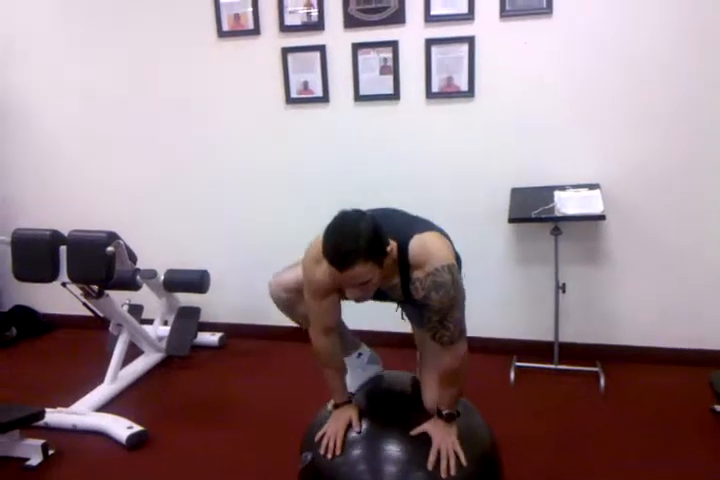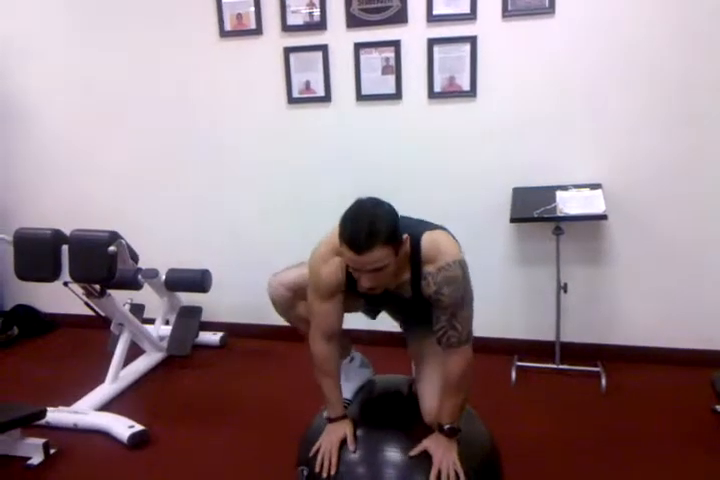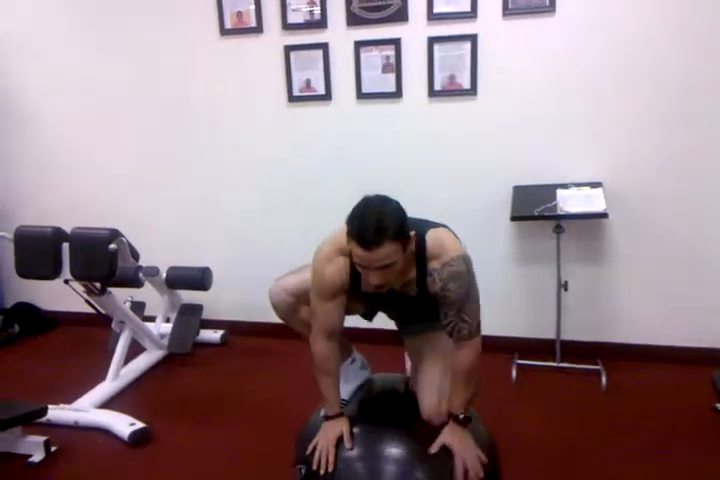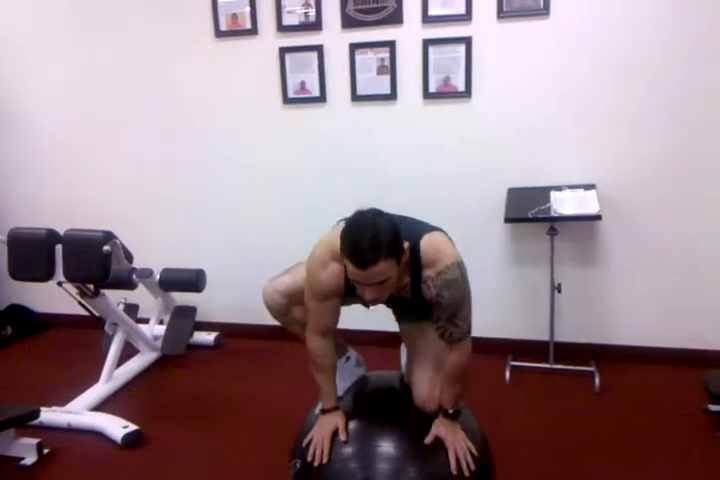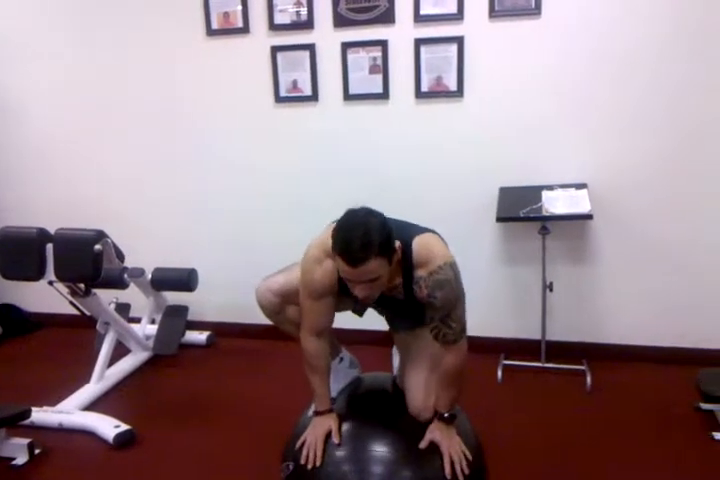
dt=0.3s
person 1, frame 1
left shoulder: (433, 266)
right shoulder: (319, 260)
left elbow: (453, 349)
right elbow: (323, 333)
left wrist: (445, 417)
right wrist: (341, 403)
left hip: (421, 286)
right hip: (375, 272)
left knee: (435, 403)
right knee: (281, 288)
left ankle: (427, 366)
right ankle: (360, 360)
person 1, frame 2
left shoulder: (442, 263)
right shoulder: (328, 257)
left elbow: (458, 353)
right elbow: (324, 338)
left wrist: (446, 433)
right wrist: (336, 418)
left hip: (422, 307)
left knee: (435, 414)
right knee: (280, 288)
left ankle: (424, 373)
right ankle: (352, 365)
person 1, frame 3
left shoulder: (447, 260)
right shoulder: (333, 256)
left elbow: (468, 343)
right elbow: (324, 337)
left wrist: (458, 422)
right wrist: (333, 414)
left hip: (424, 309)
right hip: (359, 296)
left knee: (435, 414)
right knee: (282, 294)
left ankle: (419, 369)
right ankle: (351, 365)
person 1, frame 4
left shoulder: (441, 266)
right shoulder: (326, 258)
left elbow: (458, 346)
right elbow: (319, 334)
left wrist: (448, 416)
right wrist: (329, 408)
left hip: (420, 301)
left knee: (429, 401)
right knee: (275, 295)
left ankle: (412, 360)
right ankle: (346, 363)
person 1, frame 5
left shoulder: (433, 267)
right shoulder: (320, 258)
left elbow: (453, 346)
right elbow: (314, 335)
left wrist: (444, 420)
right wrist: (323, 411)
left hip: (414, 304)
left knee: (423, 410)
right knee: (269, 294)
left ankle: (405, 366)
right ankle: (340, 364)
